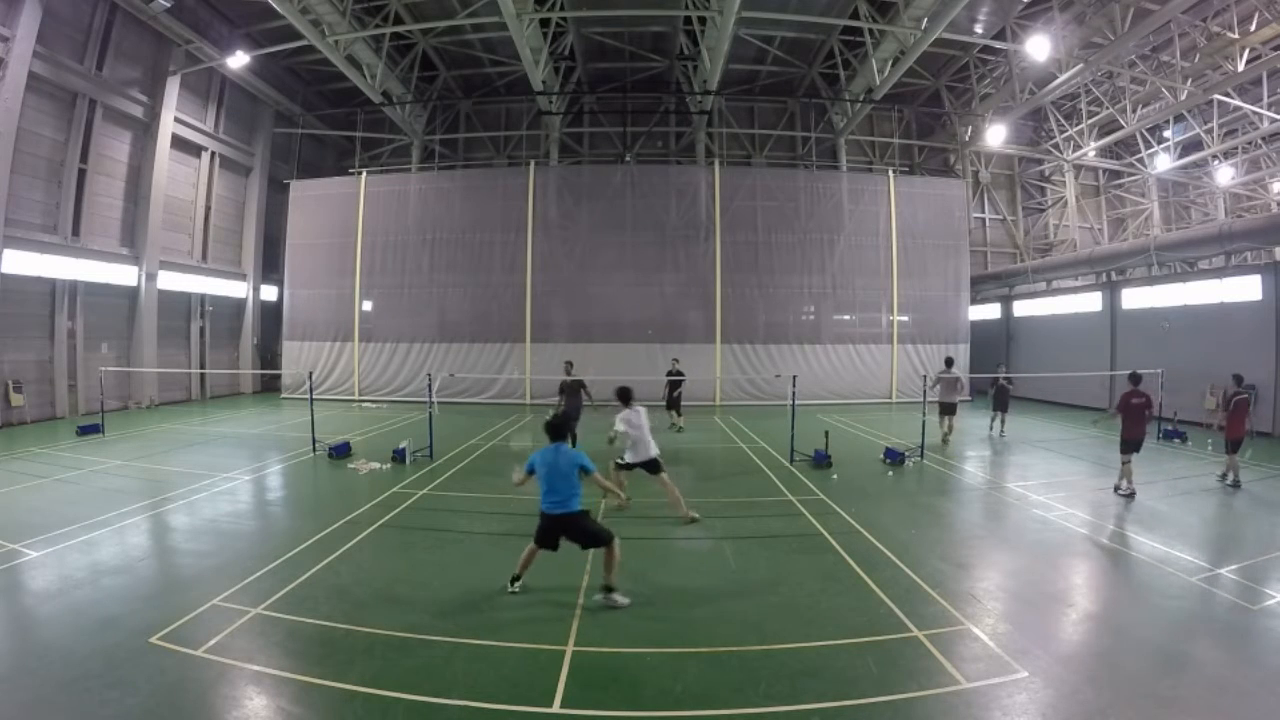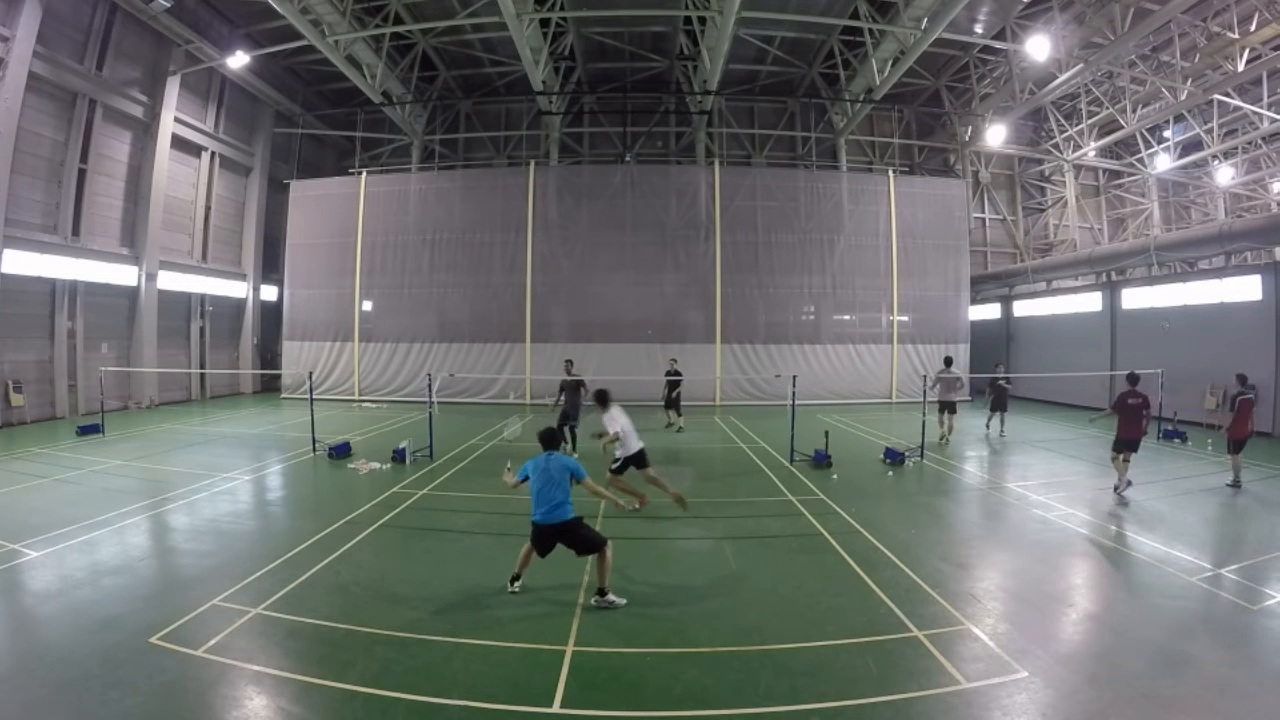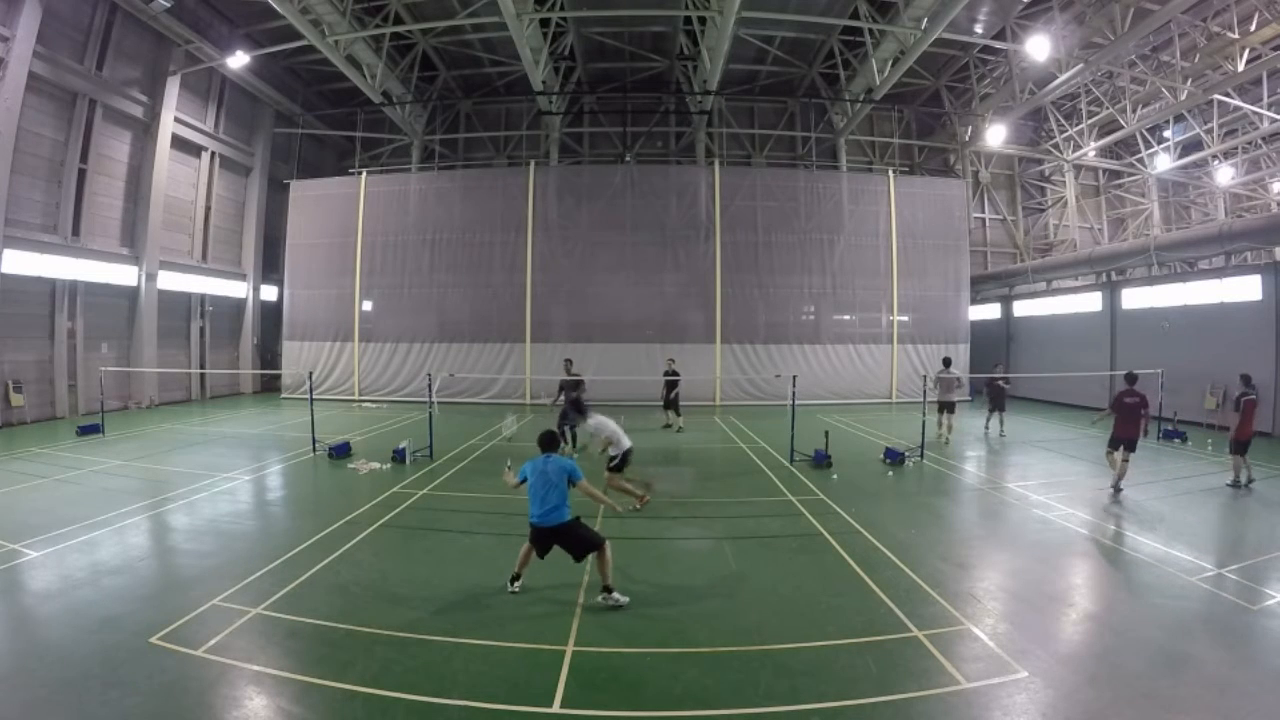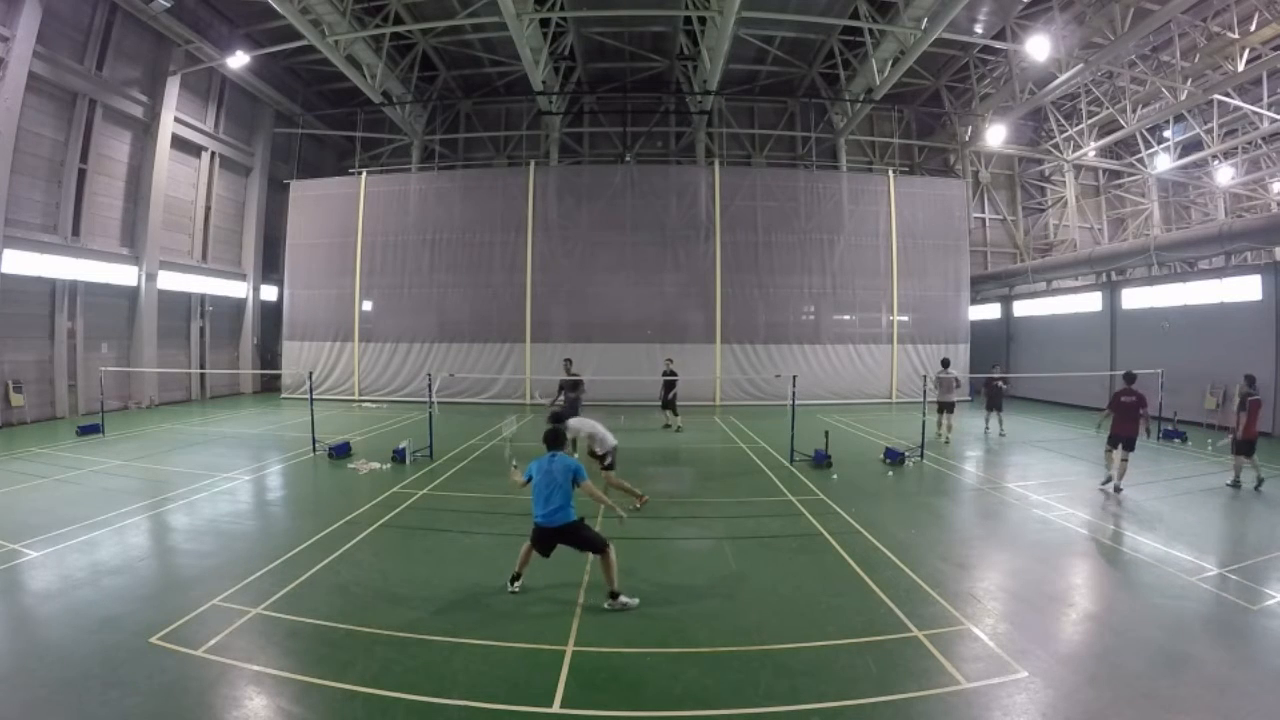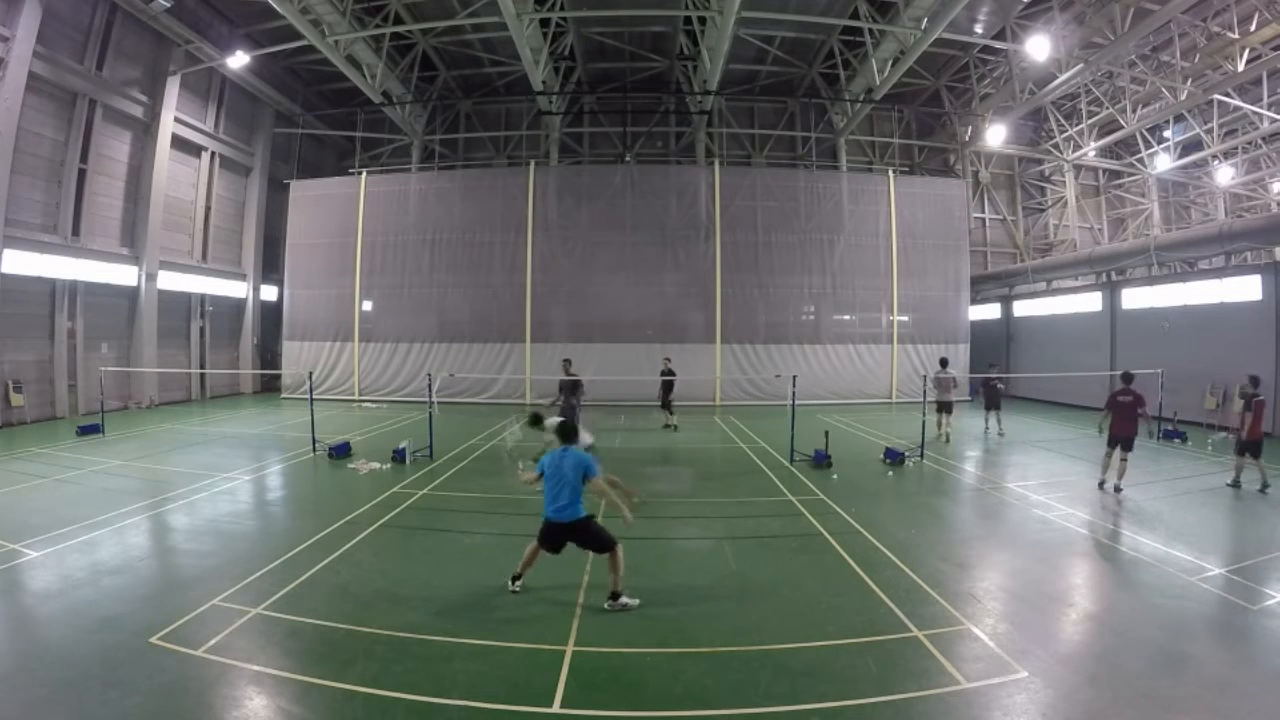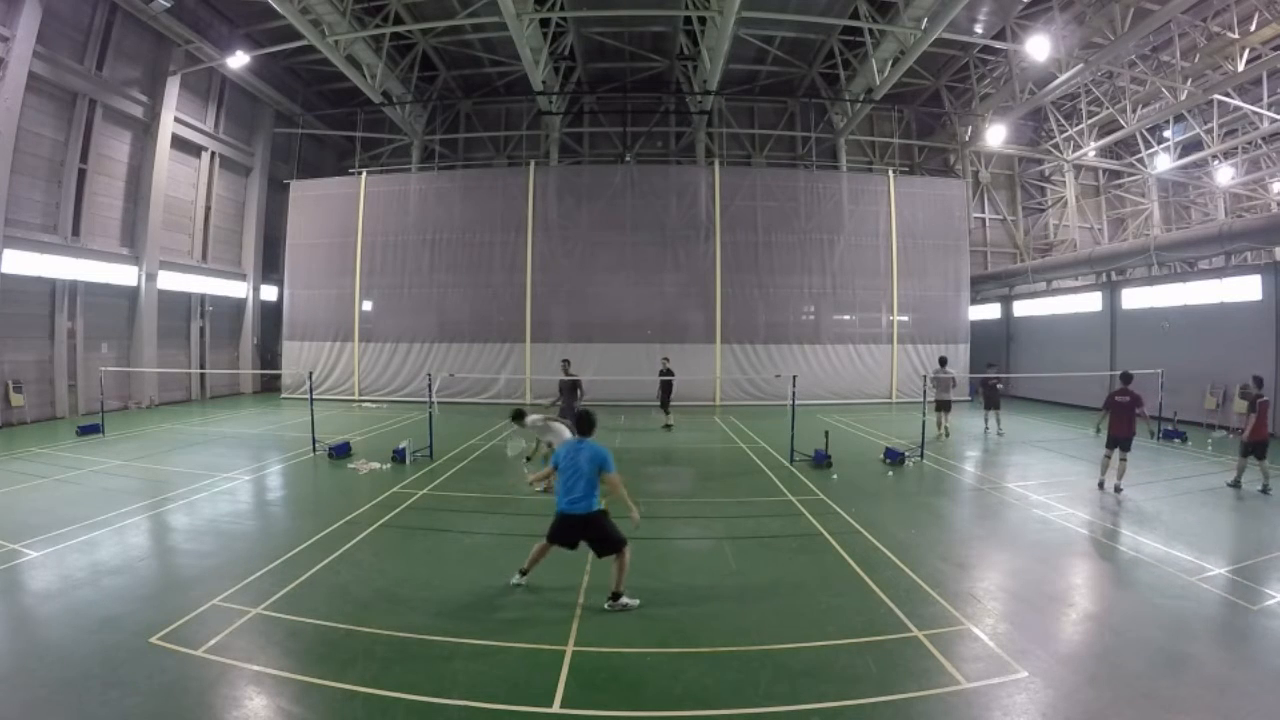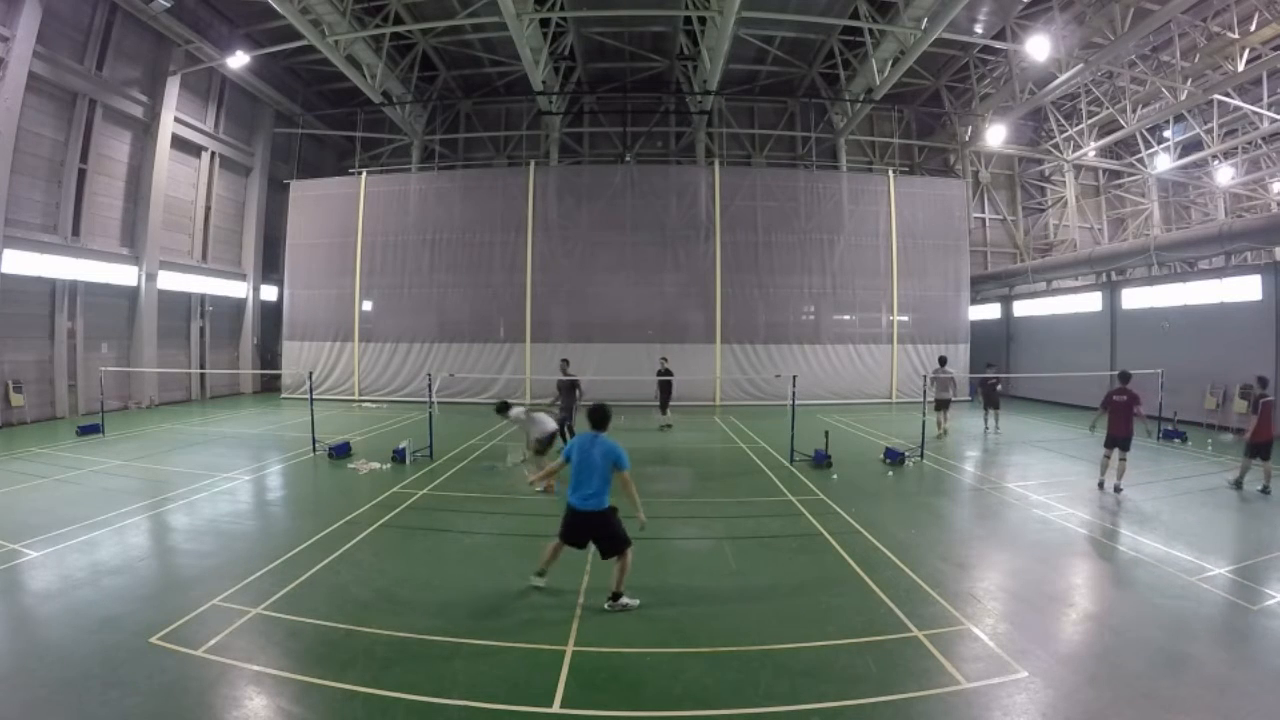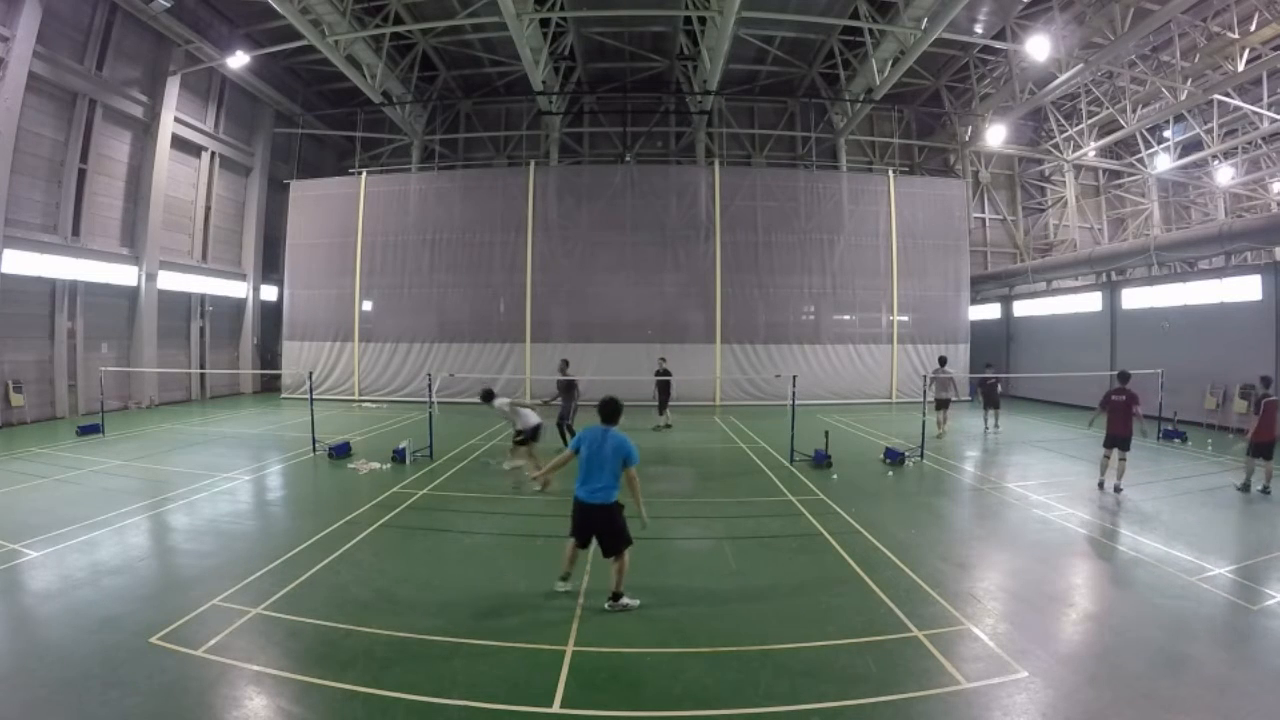
dt=0.1s
person 1, frame 1
left shoulder: (537, 456)
right shoulder: (577, 456)
left elbow: (519, 481)
right elbow: (600, 482)
left wrist: (515, 475)
right wrist: (618, 493)
left hip: (548, 515)
right hip: (573, 514)
left knee: (535, 545)
right knee: (611, 543)
left ankle: (515, 580)
right ankle: (608, 590)
person 1, frame 2
left shoulder: (531, 464)
right shoulder: (570, 463)
left elbow: (512, 483)
right elbow: (592, 488)
left wrist: (506, 476)
right wrist: (616, 500)
left hip: (540, 523)
right hip: (565, 522)
left knee: (531, 544)
right knee: (605, 546)
left ankle: (515, 580)
right ankle: (602, 593)
person 1, frame 3
left shoulder: (530, 465)
right shoulder: (567, 464)
left elbow: (514, 483)
right elbow: (587, 490)
left wrist: (507, 475)
right wrist: (612, 505)
left hip: (538, 524)
right hip: (563, 524)
left knee: (530, 544)
right knee: (603, 546)
left ankle: (515, 580)
right ankle: (607, 591)
person 1, frame 4
left shoulder: (536, 464)
right shoulder: (572, 464)
left elbow: (520, 481)
right elbow: (591, 492)
left wrist: (514, 474)
right wrist: (616, 509)
left hip: (542, 524)
right hip: (568, 524)
left knee: (532, 543)
right knee: (606, 550)
left ankle: (515, 579)
right ankle: (614, 597)
person 1, frame 5
left shoulder: (548, 458)
right shoulder: (584, 459)
left elbow: (531, 479)
right elbow: (600, 488)
left wrist: (523, 474)
right wrist: (623, 509)
left hip: (553, 520)
right hip: (577, 520)
left knee: (538, 544)
right knee: (615, 548)
left ankle: (516, 579)
right ankle: (616, 597)
person 1, frame 6
left shoulder: (563, 449)
right shoulder: (600, 452)
left elbow: (546, 473)
right elbow: (614, 483)
left wrist: (532, 479)
right wrist: (632, 509)
left hip: (565, 512)
right hip: (590, 513)
left knee: (548, 542)
right knee: (622, 549)
left ankle: (522, 574)
right ankle: (616, 598)
person 1, frame 7
left shoulder: (576, 442)
right shoulder: (615, 449)
left elbow: (556, 466)
right elbow: (626, 482)
left wrist: (537, 477)
right wrist: (639, 510)
left hip: (574, 507)
right hip: (600, 510)
left knee: (561, 540)
right knee: (624, 551)
left ankle: (540, 574)
right ankle: (616, 598)
person 1, frame 8
left shoulder: (585, 435)
right shoulder: (625, 443)
left elbow: (563, 459)
right elbow: (632, 479)
left wrist: (541, 474)
right wrist: (641, 508)
left hip: (582, 501)
right hip: (608, 504)
left knee: (576, 540)
right knee: (620, 551)
left ankle: (564, 578)
right ankle: (616, 597)
